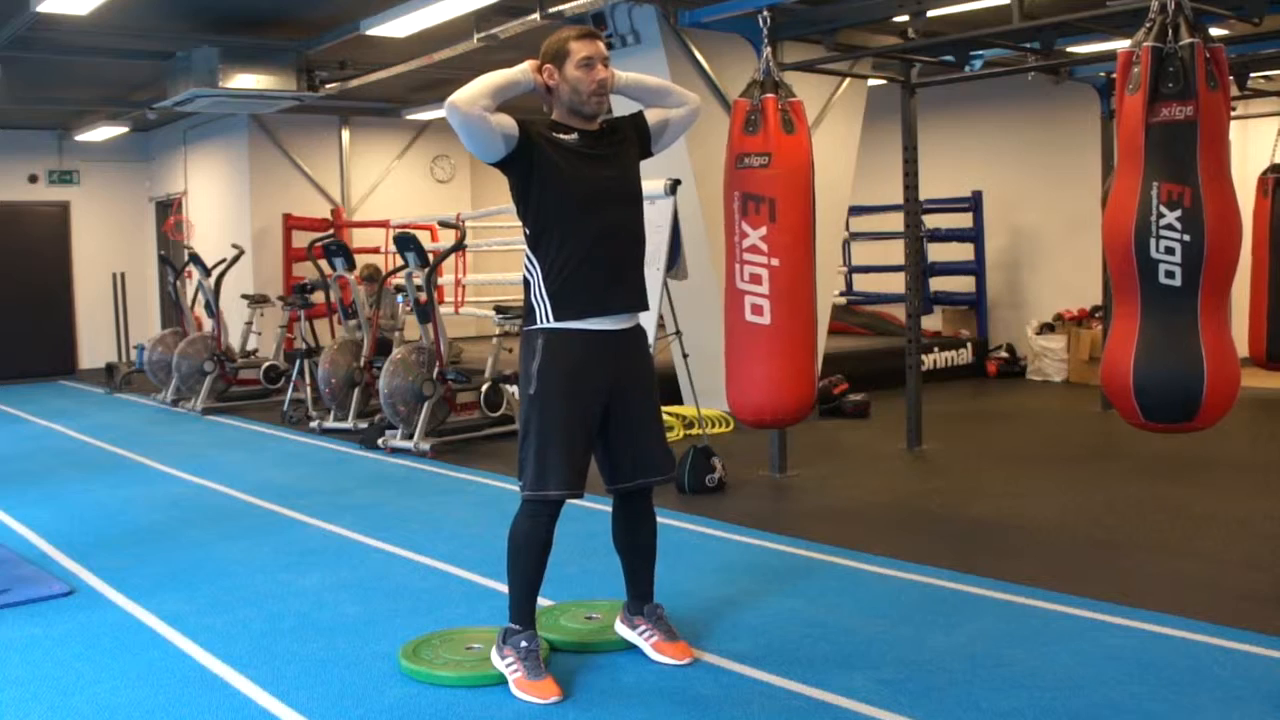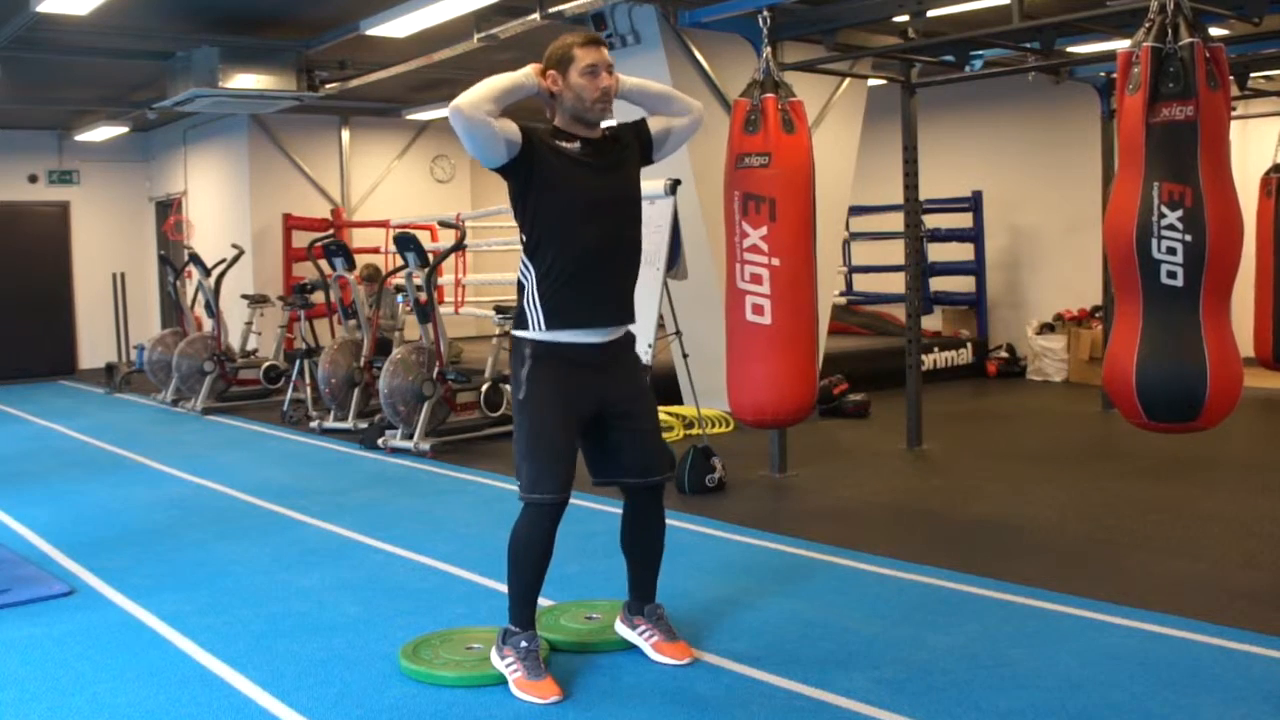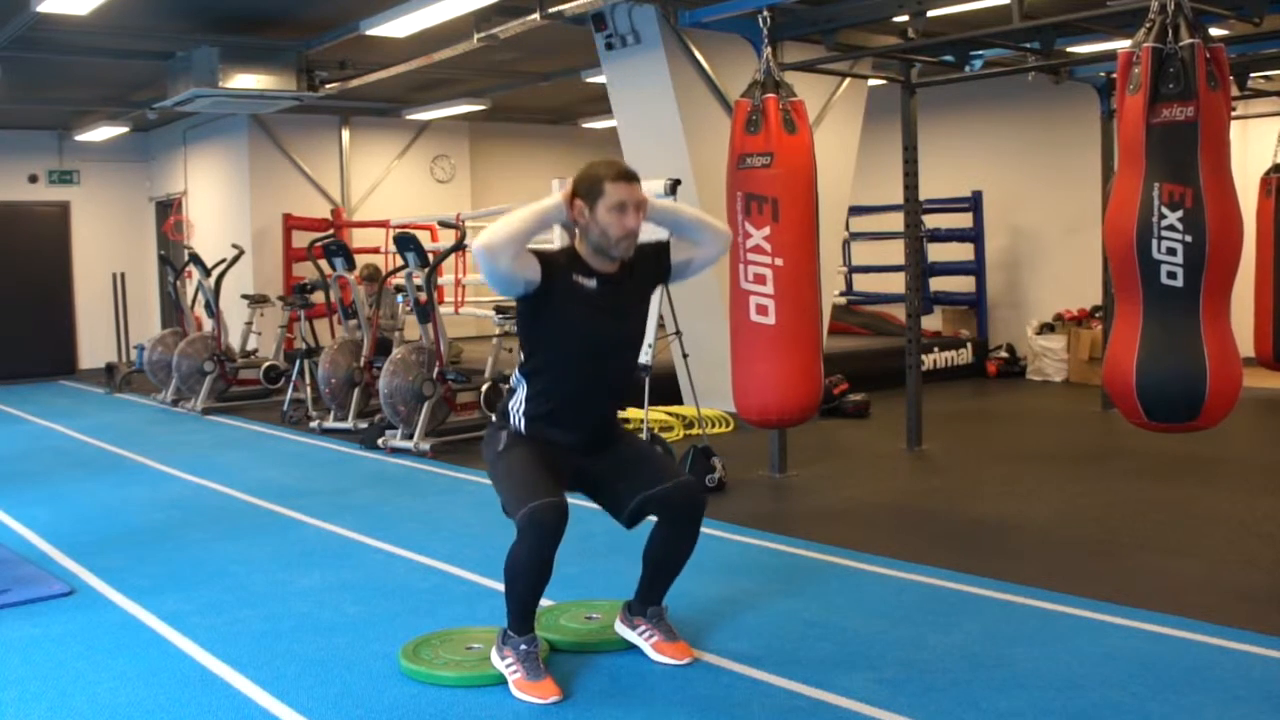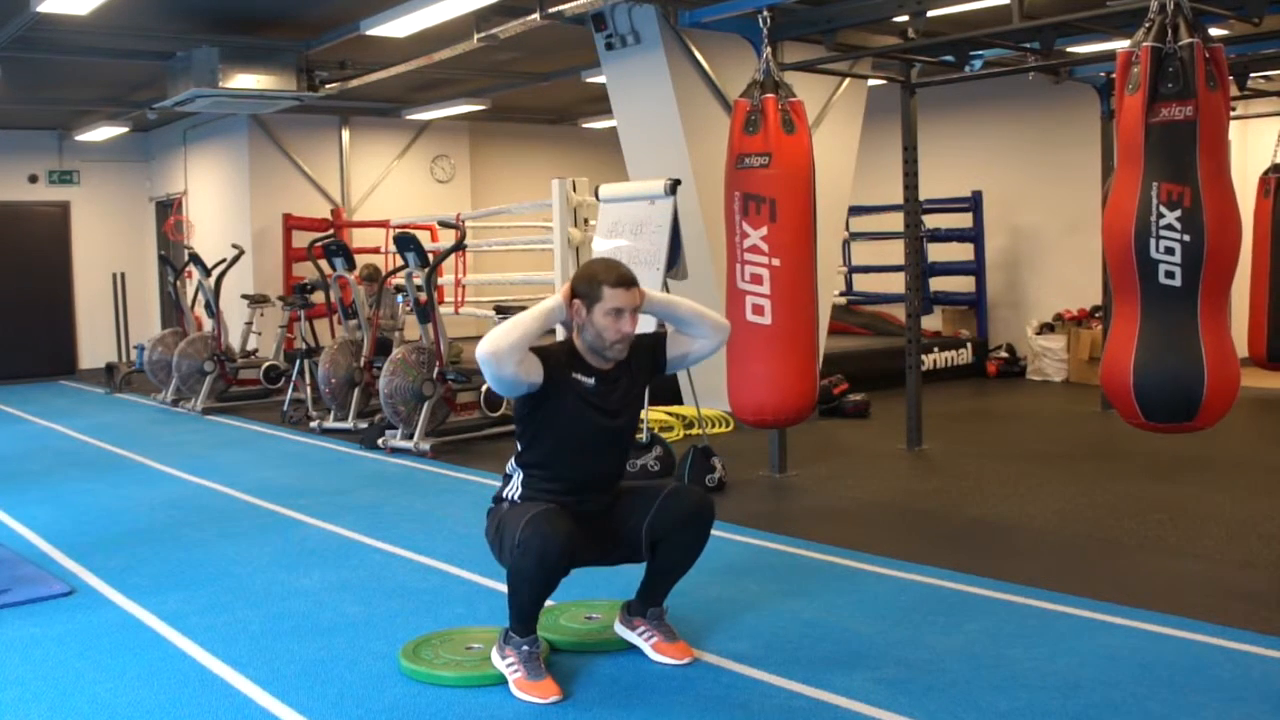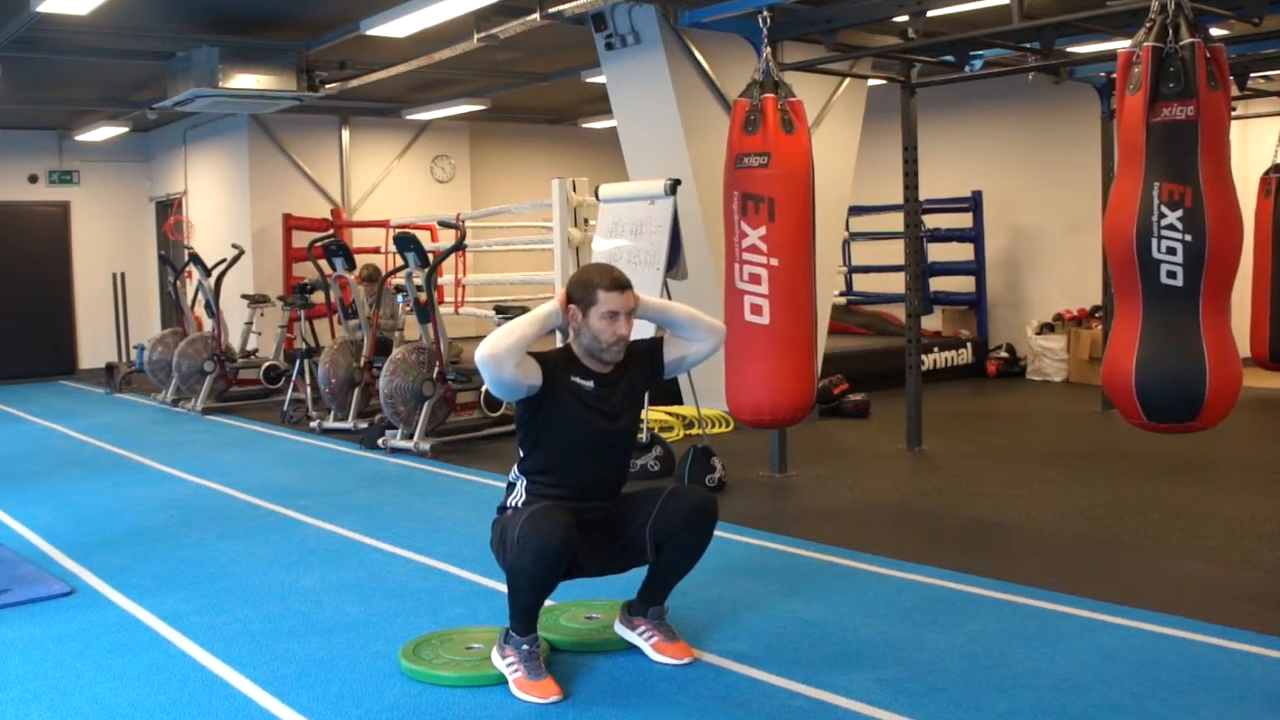
dt=0.7s
person 1, frame 1
left shoulder: (626, 136)
right shoulder: (530, 143)
left elbow: (688, 102)
right elbow: (462, 108)
left wrist: (620, 79)
right wrist: (524, 75)
left hip: (626, 338)
right hip: (561, 343)
left knee: (637, 482)
right knee: (545, 494)
left ankle: (640, 611)
right ankle: (517, 638)
person 1, frame 2
left shoulder: (624, 145)
right shoulder: (531, 148)
left elbow: (692, 113)
right elbow: (465, 112)
left wrist: (624, 86)
right wrist: (525, 78)
left hip: (615, 349)
right hip: (548, 354)
left knee: (648, 480)
right knee: (547, 497)
left ankle: (641, 612)
right ankle: (516, 639)
person 1, frame 3
left shoulder: (643, 265)
right shoulder: (547, 273)
left elbow: (717, 239)
right elbow: (489, 250)
left wrist: (653, 205)
right wrist: (554, 206)
left hip: (602, 437)
right hip: (528, 437)
left knee: (684, 498)
right knee: (544, 518)
left ankle: (642, 614)
right ankle: (516, 642)
person 1, frame 4
left shoulder: (640, 357)
right shoulder: (547, 367)
left elbow: (715, 332)
right elbow: (492, 355)
left wrist: (648, 300)
right wrist: (553, 306)
left hip: (604, 512)
right hip: (528, 516)
left knee: (692, 509)
right knee: (548, 536)
left ankle: (641, 615)
right ankle: (517, 643)
person 1, frame 5
left shoulder: (638, 361)
right shoulder: (546, 373)
left elbow: (711, 335)
right elbow: (490, 358)
left wrist: (644, 305)
right wrist: (549, 311)
left hip: (608, 522)
right hip: (533, 524)
left knee: (695, 508)
right knee: (548, 532)
left ankle: (643, 614)
right ankle: (517, 642)
